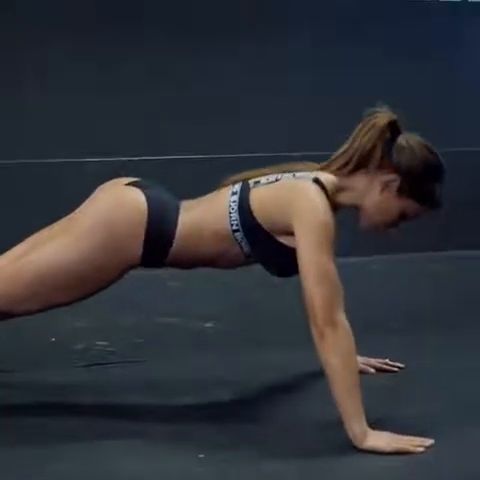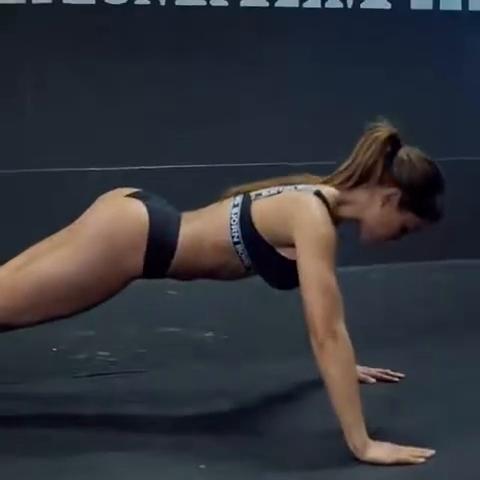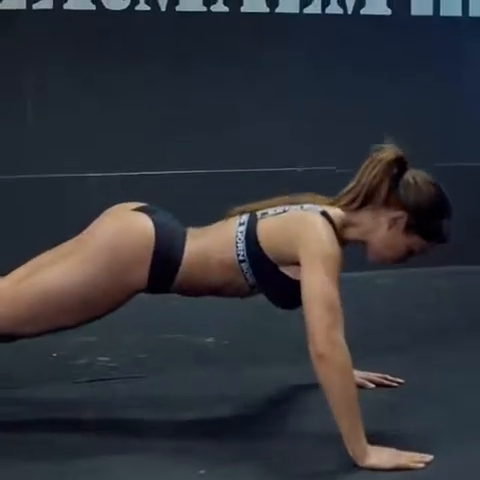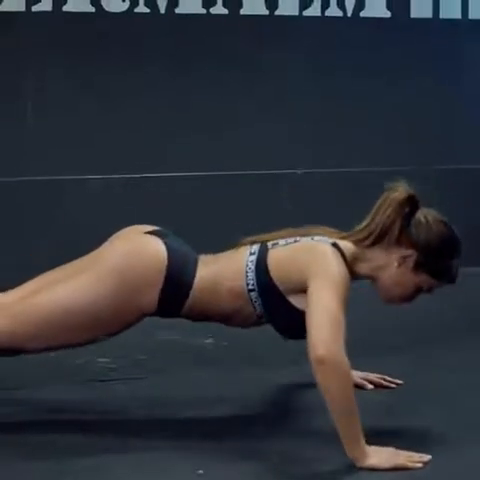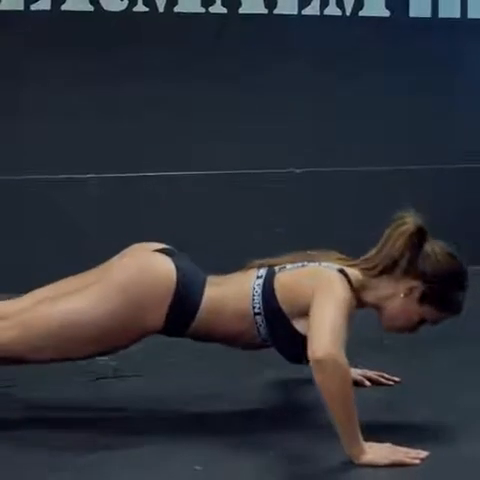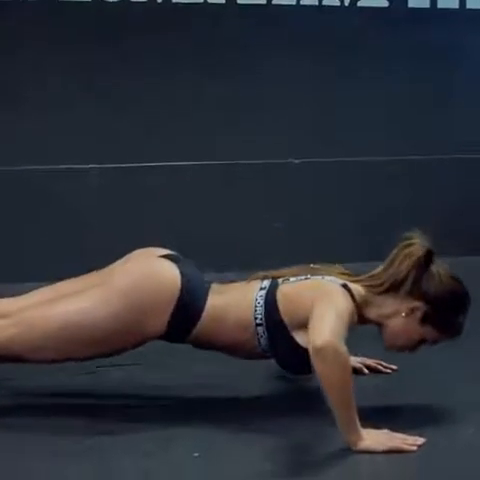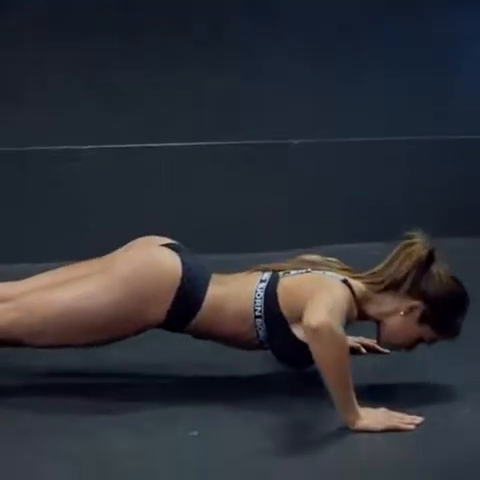
dt=0.3s
person 1, frame 1
left shoulder: (317, 186)
right shoulder: (313, 205)
right elbow: (326, 321)
left wrist: (343, 356)
right wrist: (361, 434)
left hip: (135, 208)
right hip: (127, 225)
person 1, frame 2
left shoulder: (320, 199)
right shoulder: (314, 218)
right elbow: (326, 332)
left wrist: (342, 366)
right wrist: (362, 445)
left hip: (134, 218)
right hip: (128, 237)
person 1, frame 3
left shoulder: (326, 219)
right shoulder: (320, 236)
right elbow: (324, 346)
left wrist: (340, 370)
right wrist: (362, 452)
left hip: (140, 230)
right hip: (134, 250)
person 1, frame 4
left shoulder: (334, 248)
right shoulder: (331, 265)
right elbow: (324, 355)
left wrist: (337, 375)
right wrist: (362, 454)
left hip: (150, 254)
right hip: (145, 274)
person 1, frame 5
left shoulder: (341, 273)
right shoulder: (339, 289)
right elbow: (323, 356)
left wrist: (339, 370)
right wrist: (358, 450)
left hip: (157, 269)
right hip: (152, 292)
person 1, frame 6
left shoulder: (346, 285)
right shoulder: (340, 302)
right elbow: (323, 347)
left wrist: (337, 360)
right wrist: (357, 437)
left hip: (159, 270)
right hip: (155, 299)
person 1, frame 7
left shoulder: (343, 278)
right shoulder: (340, 297)
right elbow: (318, 324)
left wrist: (336, 341)
right wrist: (354, 415)
left hip: (161, 260)
right hip: (156, 287)
